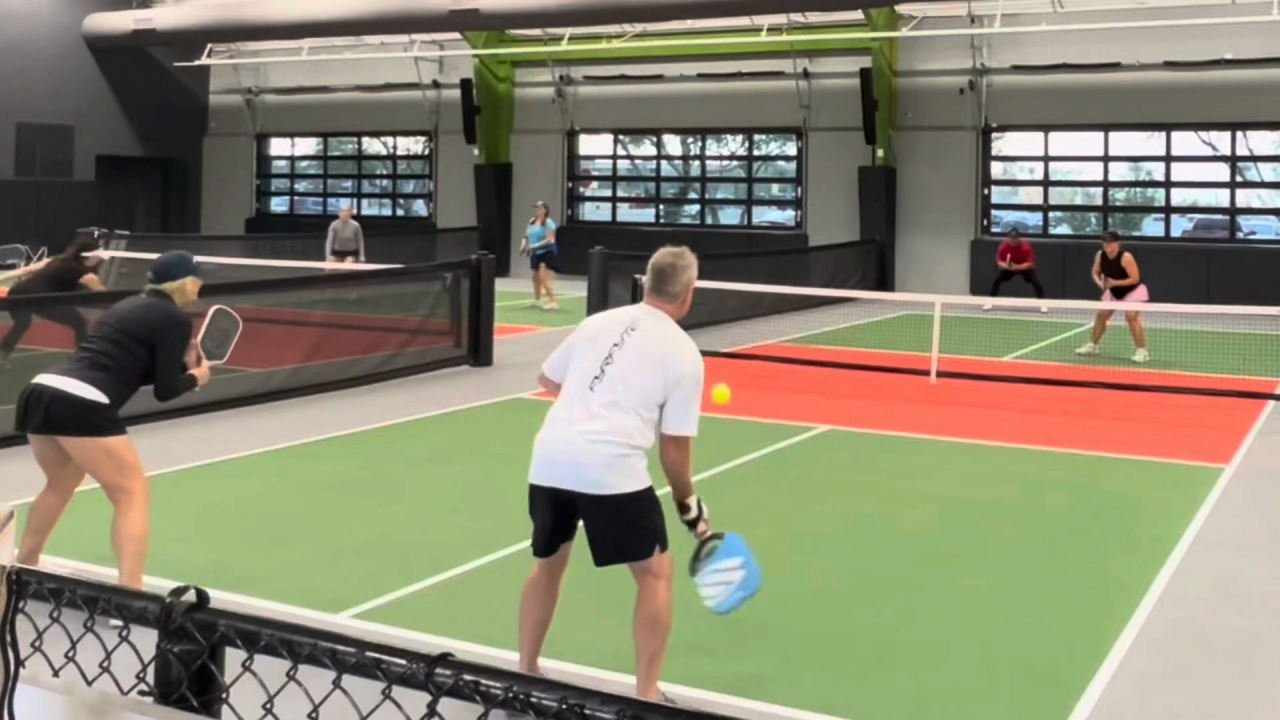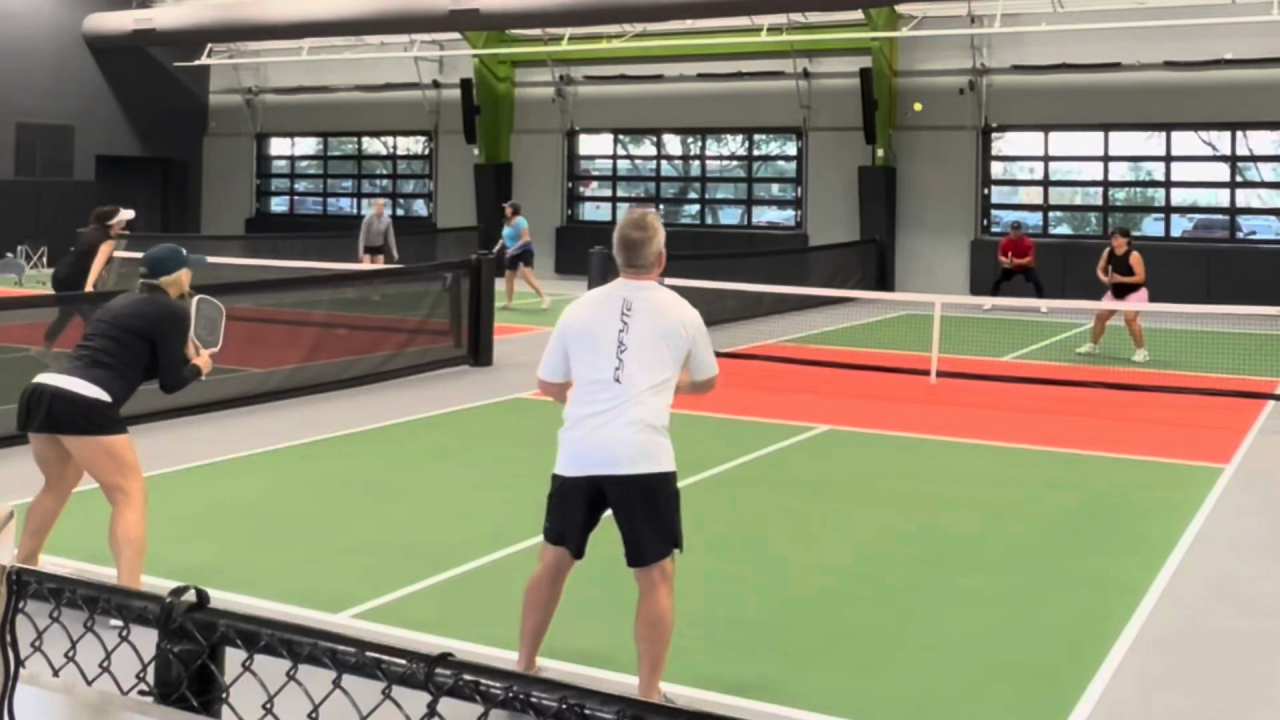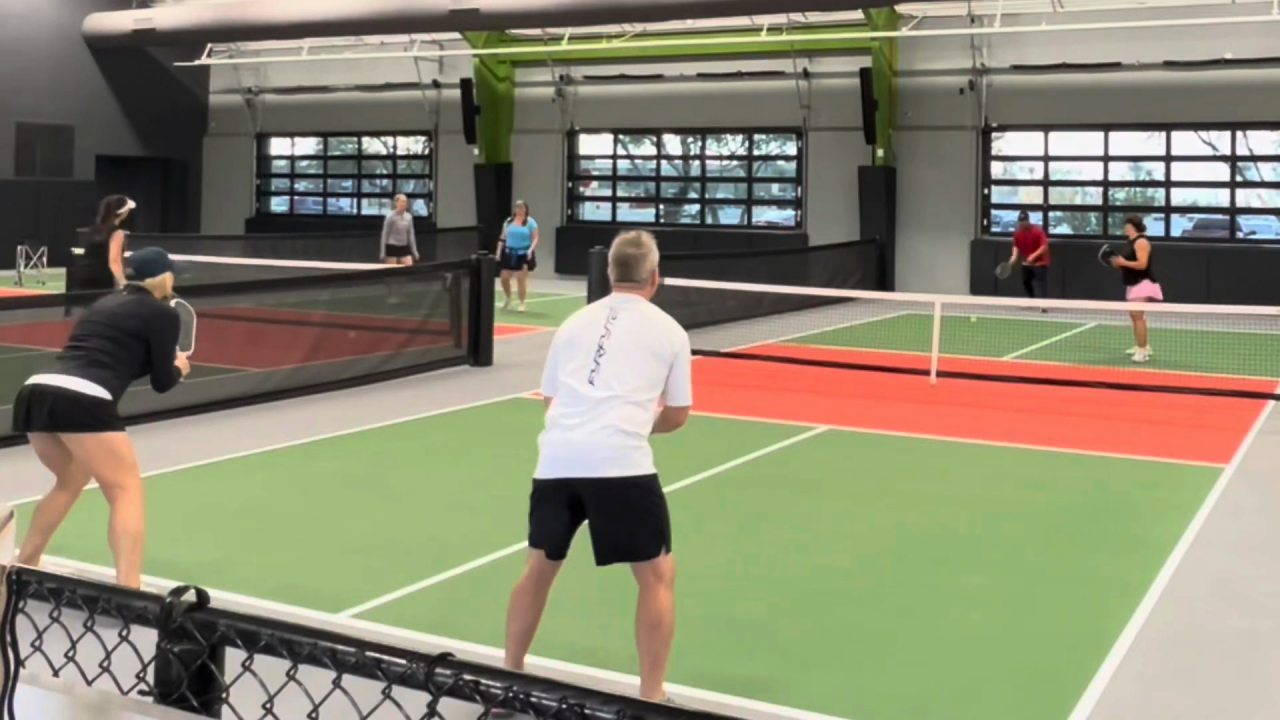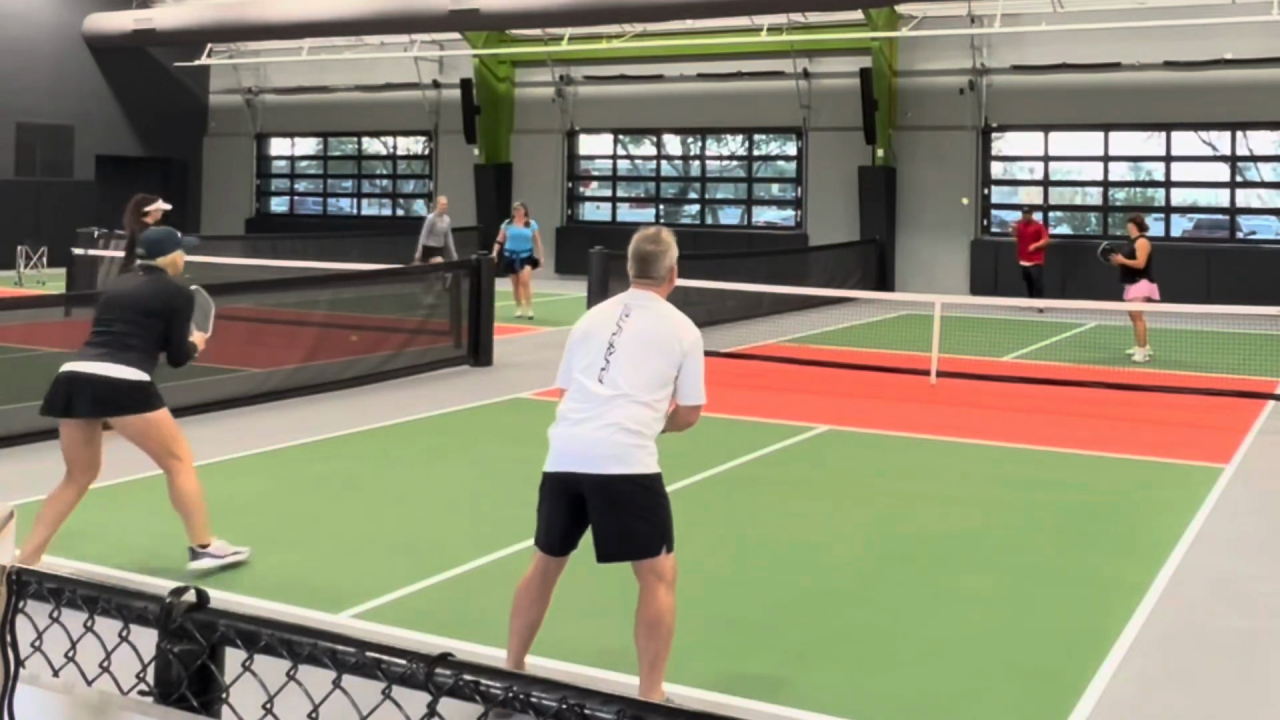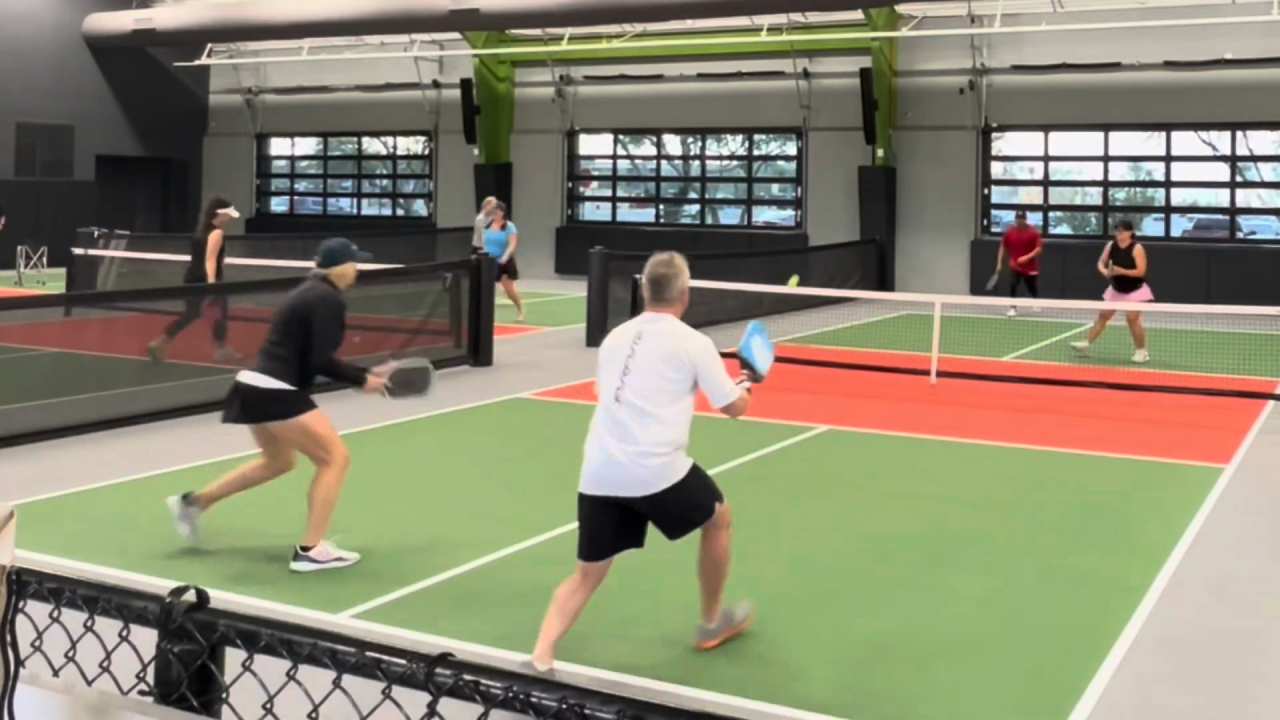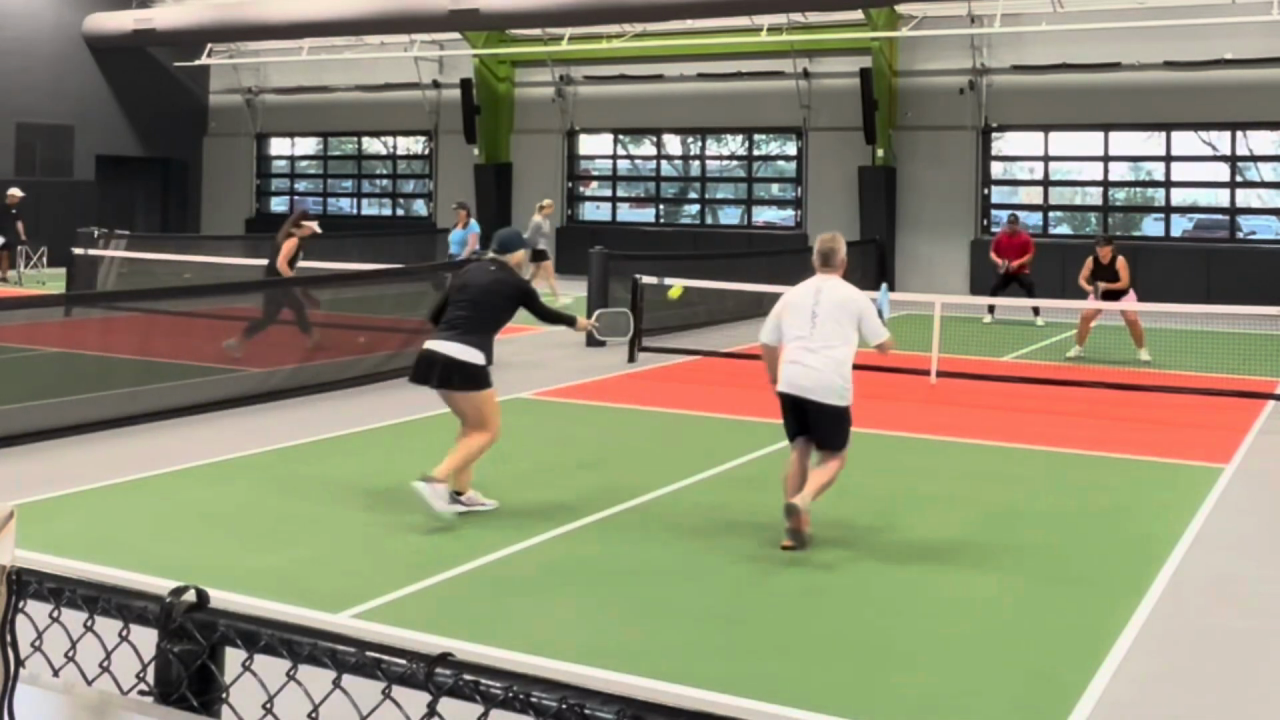
dt=0.7s
person 1, frame 1
left shoulder: (600, 321)
right shoulder: (684, 357)
left elbow: (548, 381)
right elbow: (674, 447)
right wrist: (687, 502)
left hip: (549, 461)
right hip: (610, 471)
left knee: (547, 564)
right knee: (655, 575)
left ankle: (524, 675)
right ankle: (647, 697)
person 1, frame 2
left shoulder: (578, 310)
right shoulder: (681, 313)
left elbow: (549, 386)
right elbow: (706, 382)
left hip: (578, 457)
right hip: (643, 460)
left knee: (553, 563)
right knee: (656, 578)
left ankle: (524, 671)
right ankle: (649, 698)
person 1, frame 3
left shoulder: (574, 323)
right shoulder: (668, 331)
right elbow: (675, 416)
left hip: (557, 459)
right hip: (621, 464)
left knee: (540, 566)
right knee: (657, 576)
right ankle: (651, 698)
person 1, frame 4
left shoulder: (592, 317)
right shoulder: (682, 329)
right elbow: (688, 415)
left hip: (565, 456)
right hip: (625, 461)
left knee: (546, 564)
right knee: (658, 575)
left ankle: (510, 676)
right ankle: (649, 700)
person 1, frame 5
left shoulder: (615, 338)
right shoulder: (693, 344)
right elbow: (734, 406)
right wrist: (742, 383)
left hip: (599, 473)
right hip: (656, 472)
left knee: (587, 573)
right knee: (718, 520)
left ankle: (539, 661)
right ankle: (712, 623)
person 1, frame 6
left shoulder: (791, 296)
right shoulder: (856, 297)
left elbow: (767, 344)
right elbow: (884, 346)
left wrist: (775, 379)
right wrist: (881, 325)
left hip: (791, 384)
right hip: (830, 388)
left knee: (800, 452)
right knee: (832, 460)
left ankle: (793, 529)
right ankle: (800, 504)
person 2, frame 1
left shoulder: (131, 305)
right shoulder: (175, 319)
right elbow: (164, 391)
left wrist: (184, 364)
right wrist: (195, 377)
left hip: (39, 393)
right hip: (82, 406)
left knee: (62, 483)
right knee: (132, 494)
person 2, frame 2
left shoulder: (124, 302)
right shoulder: (172, 312)
right elbow: (170, 383)
left wrist: (183, 356)
right wrist: (198, 366)
left hip: (40, 392)
right hip: (84, 404)
left knee: (59, 484)
right knee: (130, 494)
person 2, frame 3
left shoulder: (106, 302)
right shoulder: (163, 314)
right elbow: (162, 382)
left wrist: (162, 361)
right wrist: (179, 368)
left hip: (36, 392)
right hip: (82, 401)
left knee: (71, 480)
right knee: (126, 491)
left ankle: (23, 570)
right ankle: (128, 592)
person 2, frame 4
left shoulder: (118, 284)
right shoulder: (177, 293)
right elbow: (176, 357)
left wrist: (180, 339)
right wrist: (194, 344)
left hip: (73, 377)
right hip: (122, 384)
left knee: (79, 476)
right knee: (178, 461)
left ankle: (25, 565)
right ankle: (204, 547)
person 2, frame 5
left shoulder: (309, 293)
right shoulder: (331, 301)
right elbow: (322, 360)
left wrist: (362, 374)
right wrist: (362, 379)
left hip: (259, 386)
right hip: (275, 394)
left knee: (278, 461)
right knee: (336, 458)
left ankle: (193, 502)
right ankle: (312, 549)
person 2, frame 6
left shoulder: (469, 271)
right shoulder: (516, 285)
left elbow: (436, 315)
right elbow: (545, 314)
right wrist: (576, 322)
left hip: (434, 352)
right hip: (465, 359)
left knee: (472, 426)
right knee: (487, 432)
left ankle: (460, 493)
right ankle: (435, 479)
